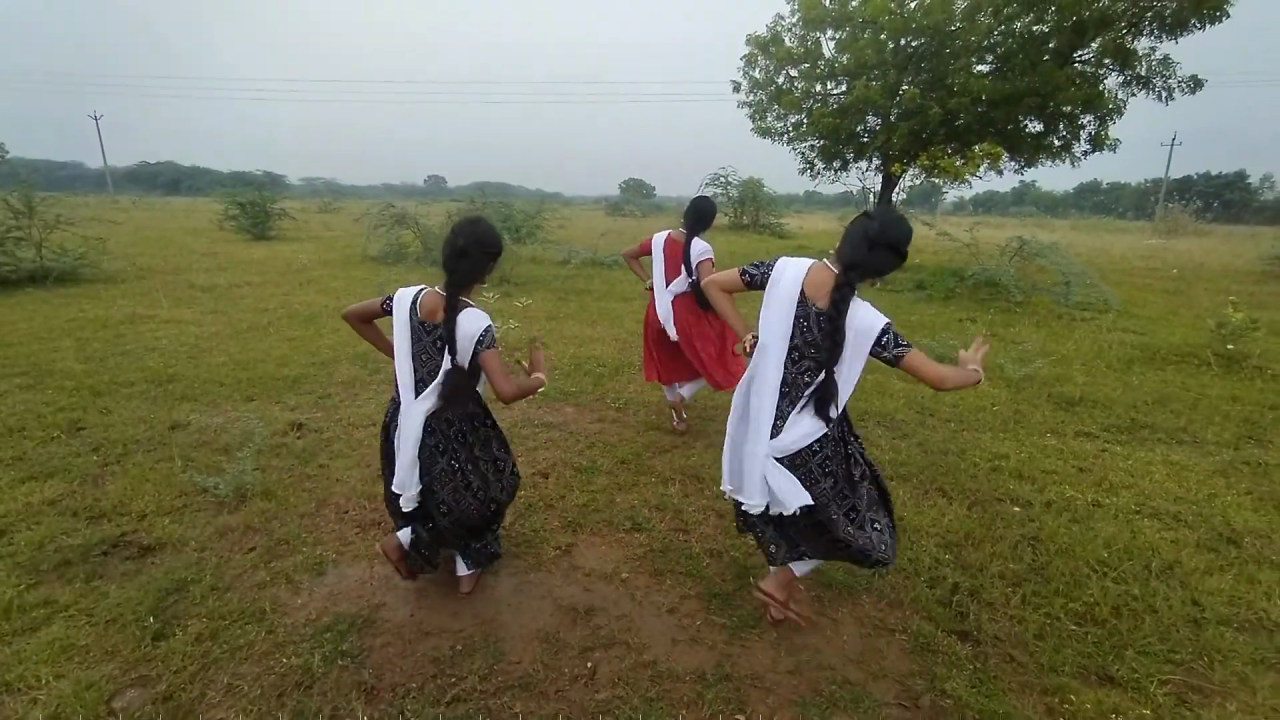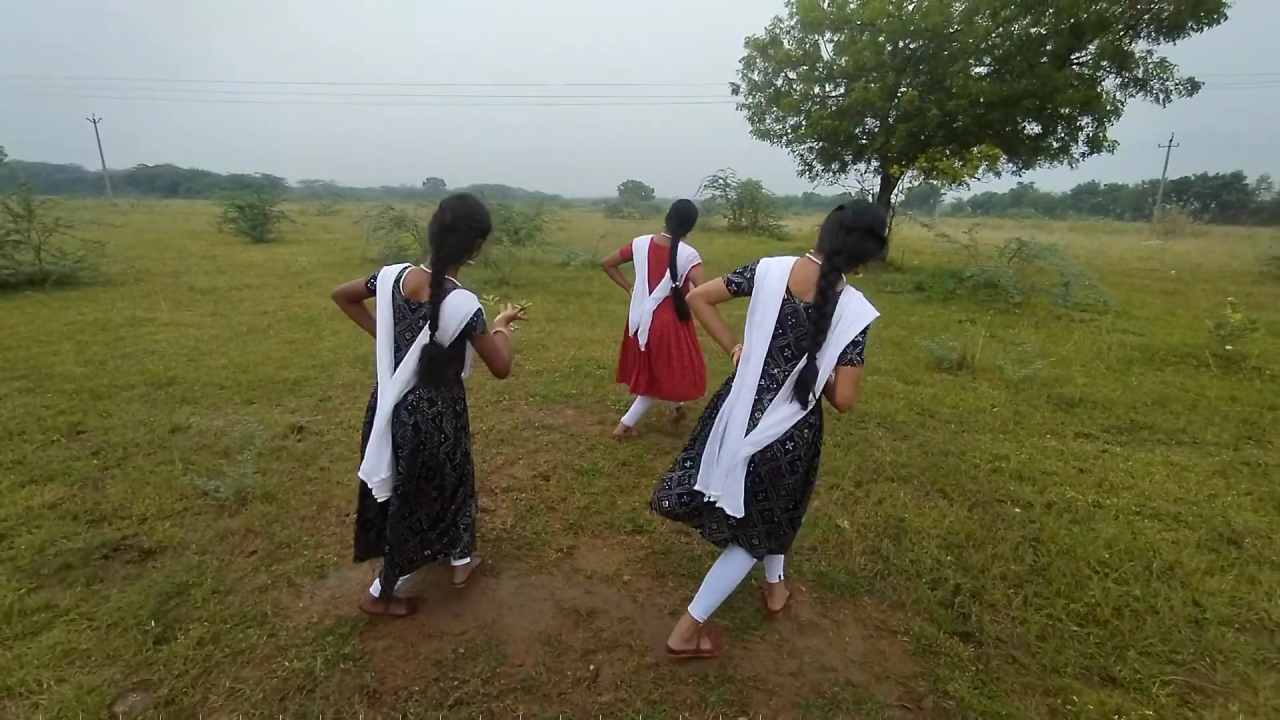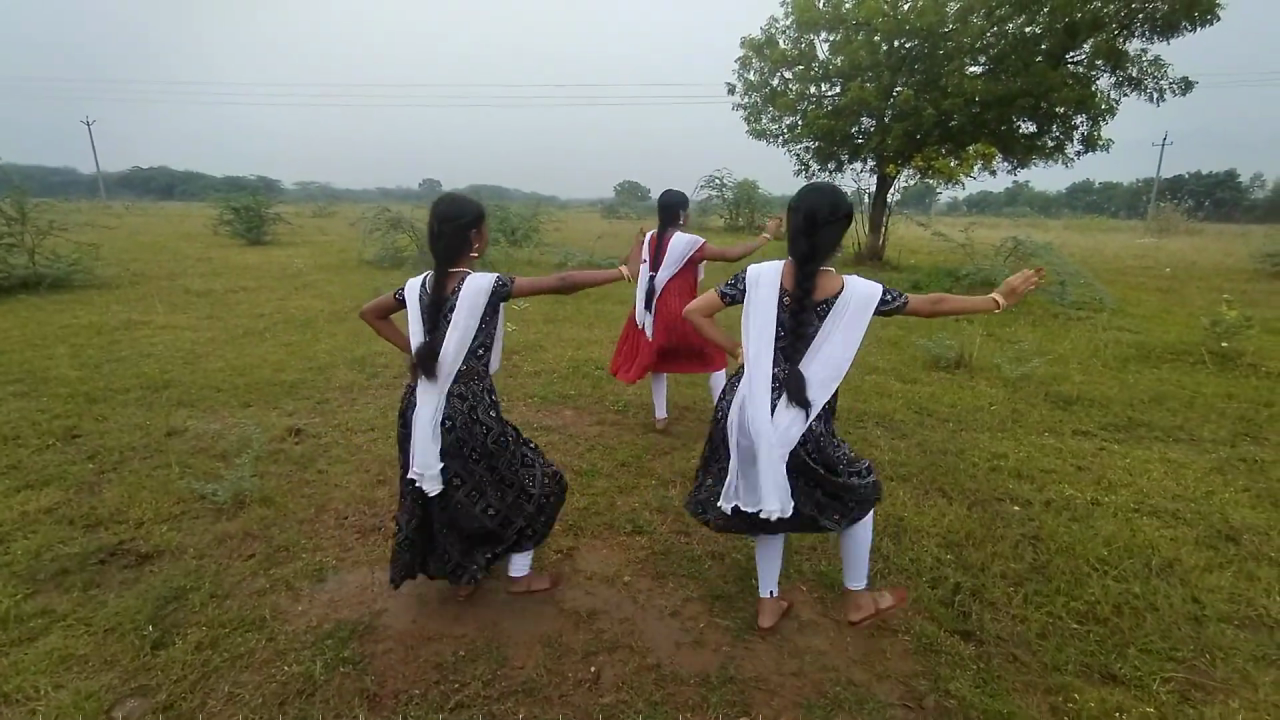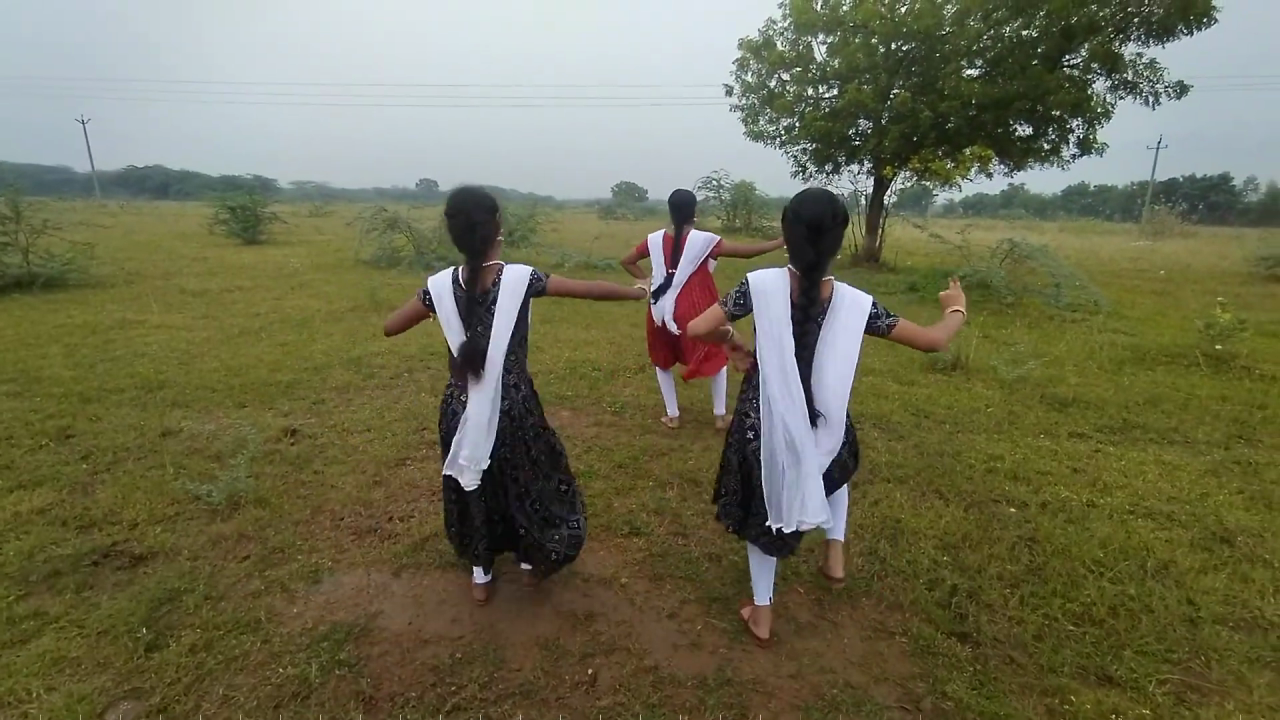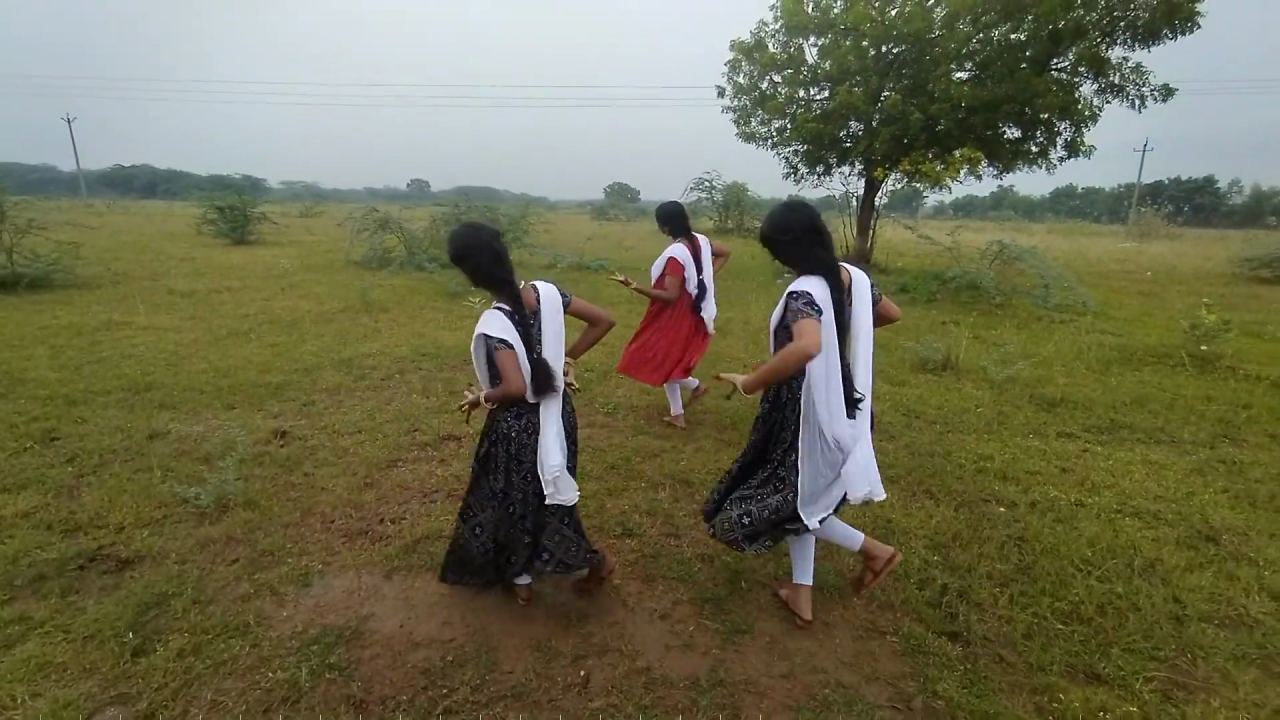
dt=0.4s
person 1, frame 1
left shoulder: (785, 270)
right shoulder: (865, 322)
left elbow: (712, 285)
right elbow: (938, 378)
left wrist: (747, 338)
right wrist: (970, 370)
left hip: (762, 418)
right hip: (812, 433)
left knee: (777, 501)
right knee: (853, 517)
left ankle: (780, 579)
right ankle: (781, 578)
person 1, frame 2
left shoulder: (770, 270)
right shoulder: (854, 311)
left elbow: (697, 298)
right elbow: (844, 400)
left wrist: (734, 348)
left hip: (742, 408)
right hip: (790, 428)
left knee: (757, 510)
right knee: (762, 520)
left ankle: (775, 584)
right ankle: (688, 628)
person 1, frame 3
left shoulder: (759, 276)
right shoulder: (856, 293)
left elbow: (692, 312)
right elbow: (930, 304)
left wrist: (740, 351)
right wrist: (997, 299)
left hip: (744, 411)
right hip: (797, 425)
left knee: (774, 505)
right knee: (856, 494)
left ankle: (768, 602)
right ankle: (856, 598)
person 1, frame 4
left shoulder: (761, 284)
right shoulder: (853, 302)
left elbow: (697, 329)
right elbow: (931, 340)
left wrist: (735, 345)
right wrist: (956, 308)
left hip: (762, 422)
right hip: (822, 424)
left knee: (758, 507)
right knee: (834, 471)
left ankle: (761, 611)
right ankle: (835, 552)
person 1, frame 5
left shoulder: (804, 293)
right shoulder: (850, 277)
left elbow: (807, 347)
left wrist: (752, 381)
left hip: (804, 415)
right hip: (837, 413)
left knee: (770, 504)
right knee: (799, 500)
left ankle: (869, 548)
right ankle: (801, 593)
person 2, frame 1
left shoulder: (409, 299)
right shoulder: (476, 323)
left elbow: (352, 314)
right elbow: (506, 391)
right wrist: (538, 376)
left hip: (407, 419)
right hip: (452, 427)
left knee: (449, 492)
right knee: (484, 489)
left ankle: (463, 567)
right ankle: (407, 542)
person 2, frame 2
left shoulder: (393, 276)
right shoulder: (464, 305)
left elbow: (342, 296)
right elbow: (502, 368)
right wrist: (502, 325)
left hip: (392, 406)
right hip: (434, 414)
left knee: (403, 492)
right knee: (431, 494)
left ankle: (460, 559)
right ankle: (381, 593)
person 2, frame 3
left shoulder: (418, 287)
right shoulder: (485, 287)
left elbow: (369, 313)
right elbow: (560, 284)
right wrist: (623, 272)
left hip: (421, 408)
right hip: (467, 409)
left knee: (441, 493)
right knee: (532, 484)
left ankle: (465, 572)
right ankle: (520, 573)
person 2, frame 4
left shoulder: (441, 283)
right shoulder: (519, 278)
left elbow: (390, 327)
right elbow: (591, 290)
left wrist: (428, 306)
right wrist: (640, 290)
left hip: (461, 404)
right hip: (510, 400)
left knee: (472, 488)
right knee: (534, 478)
left ankle: (481, 578)
right ankle: (534, 563)
person 2, frame 5
left shoulder: (493, 325)
right shoulder: (547, 293)
left elbow: (516, 386)
right elbow: (604, 321)
left wrist: (482, 396)
left hip: (517, 427)
right hip: (557, 417)
left knee: (506, 507)
right knee: (540, 503)
right ankle: (525, 578)
person 3, frame 1
left shoulder: (660, 239)
right shoulder: (702, 250)
left elbow: (628, 255)
left wrist: (649, 281)
left hip: (659, 314)
right hip: (688, 316)
left knee: (667, 366)
right knee: (718, 361)
left ankle: (679, 419)
right ankle: (681, 396)
person 3, frame 2
left shoulder: (641, 244)
right shoulder: (689, 255)
left elbow: (607, 264)
left wrist: (629, 288)
left hip: (641, 318)
right hip: (669, 322)
left knee: (649, 372)
right knee: (662, 375)
left ankle: (677, 404)
right ankle: (626, 423)
person 3, frame 3
left shoulder: (648, 240)
right shoulder: (689, 243)
left elbow: (634, 268)
right elbow: (733, 254)
right wrist: (766, 236)
left hip: (652, 311)
right hip: (678, 313)
left knee: (659, 363)
right knee: (714, 358)
left ankle: (660, 417)
person 3, frame 4
left shoulder: (655, 239)
right shoulder: (704, 241)
left elbow: (626, 261)
right elbow: (746, 251)
left wrist: (650, 281)
right wrist: (782, 243)
left hip: (663, 309)
right hip: (695, 309)
left knee: (663, 360)
right knee: (713, 359)
left ankle: (672, 415)
right ankle: (720, 414)
person 3, frame 5
left shoulder: (674, 254)
right shoulder: (699, 241)
left elbow: (670, 296)
right elbow: (724, 254)
left wrist: (633, 286)
right wrist: (705, 279)
left hip: (673, 316)
right hip: (689, 314)
left knee: (661, 364)
right knee: (666, 363)
left ankle: (694, 385)
right ankle: (679, 409)
